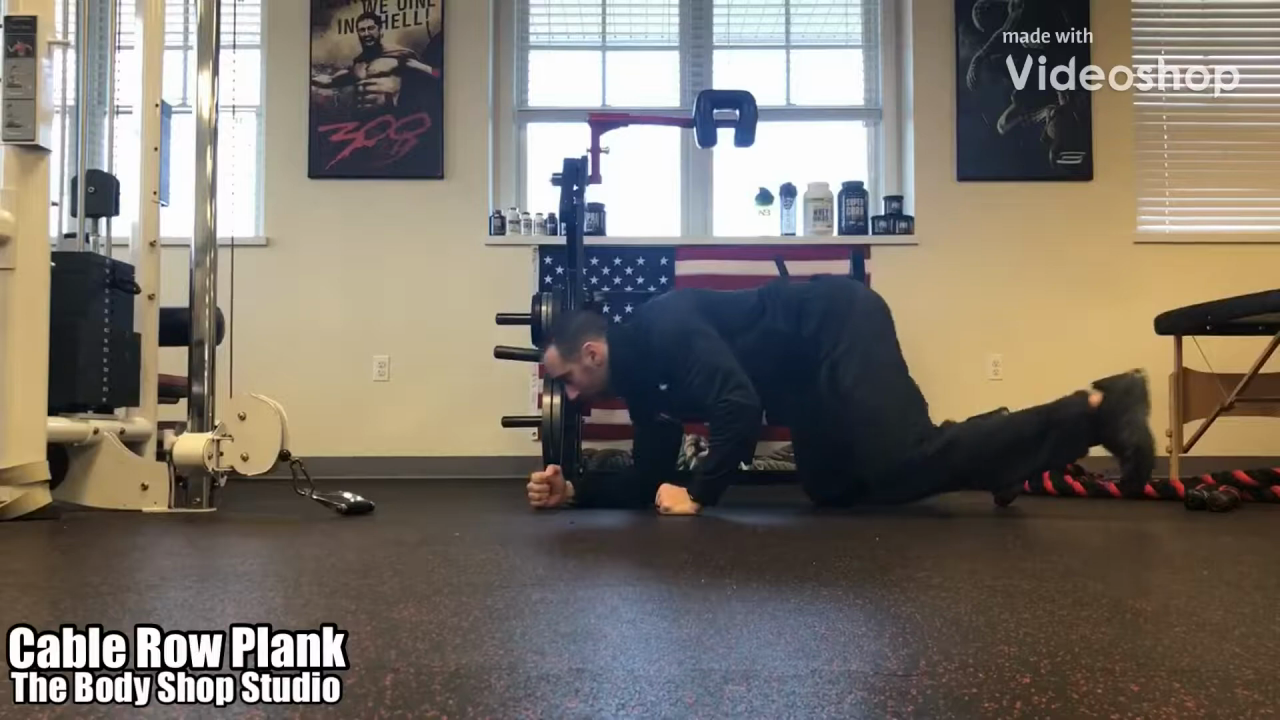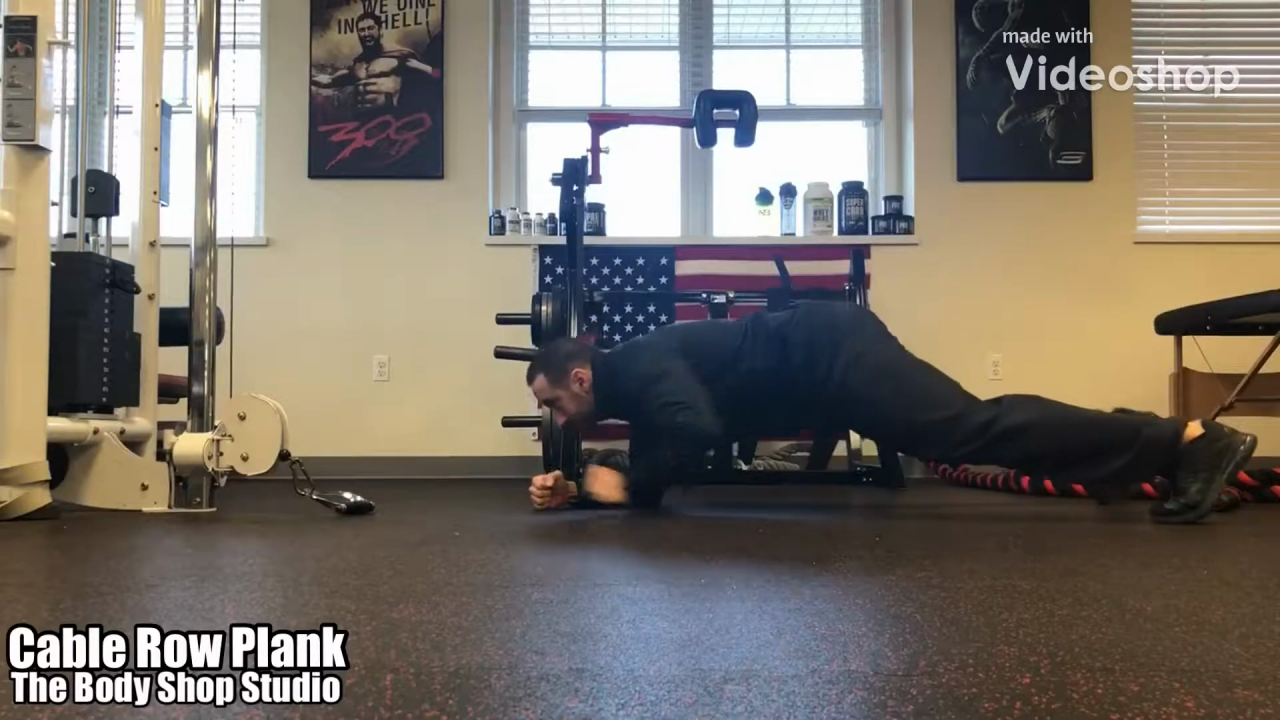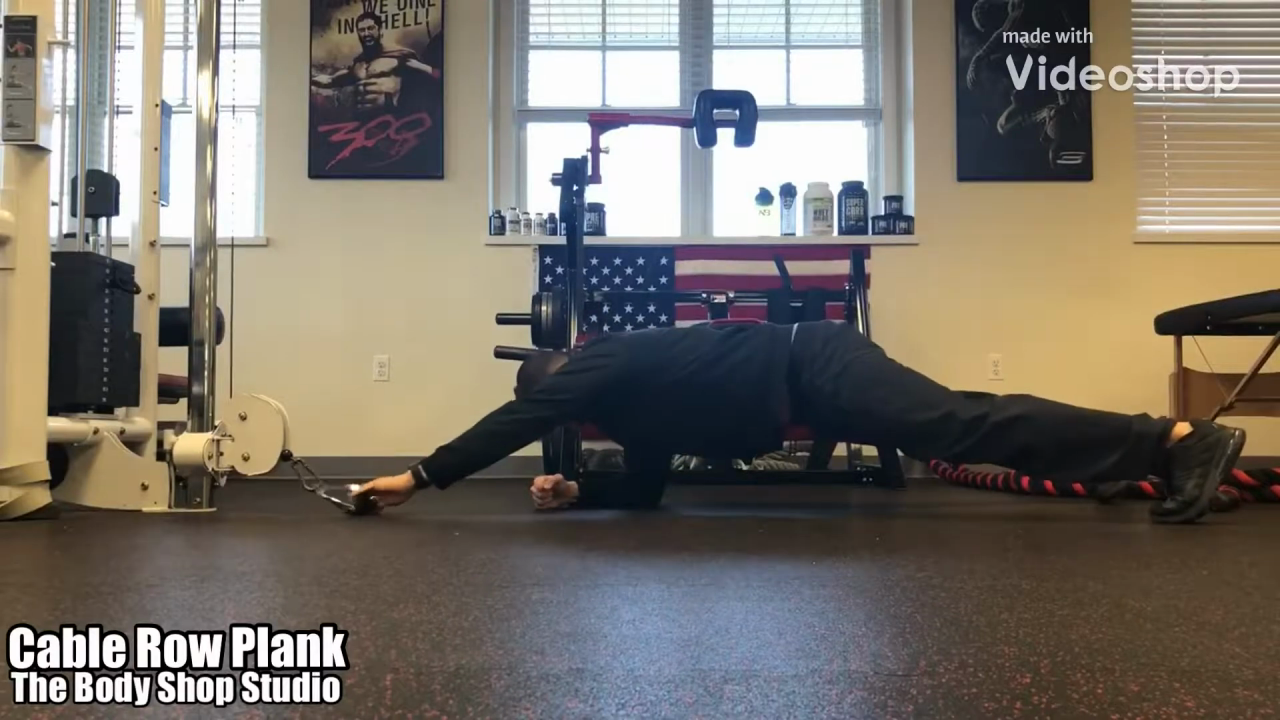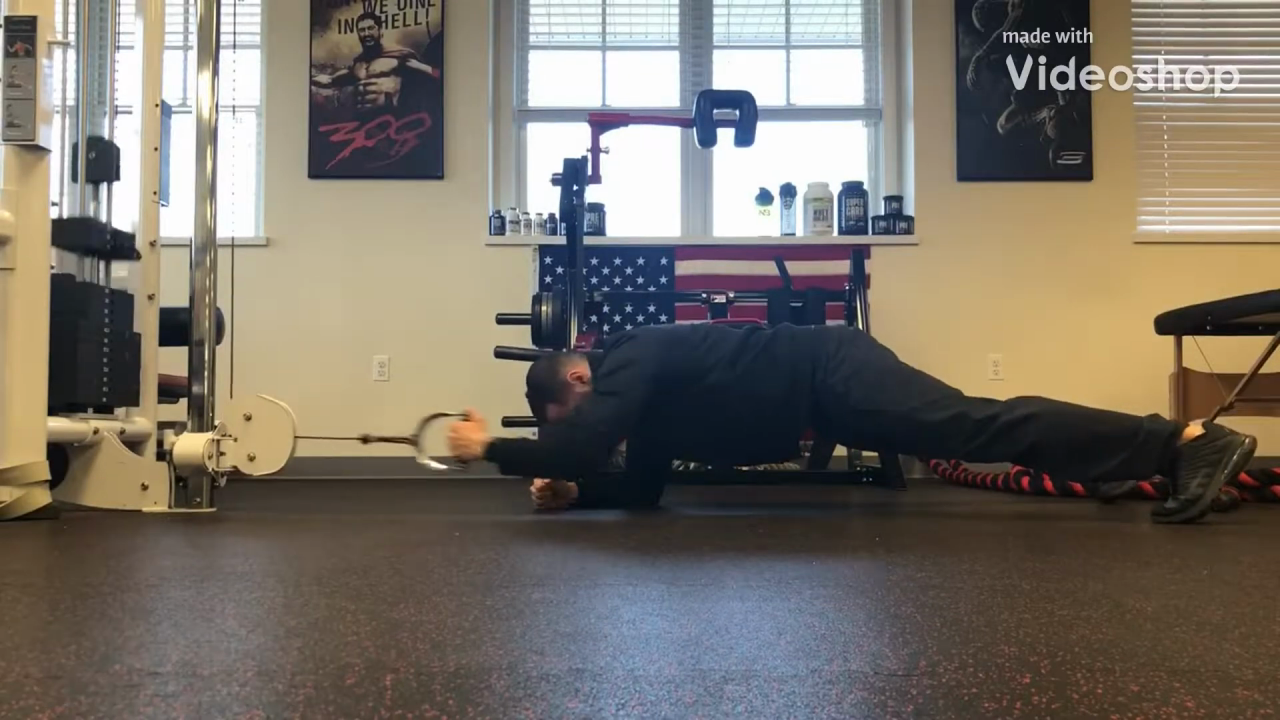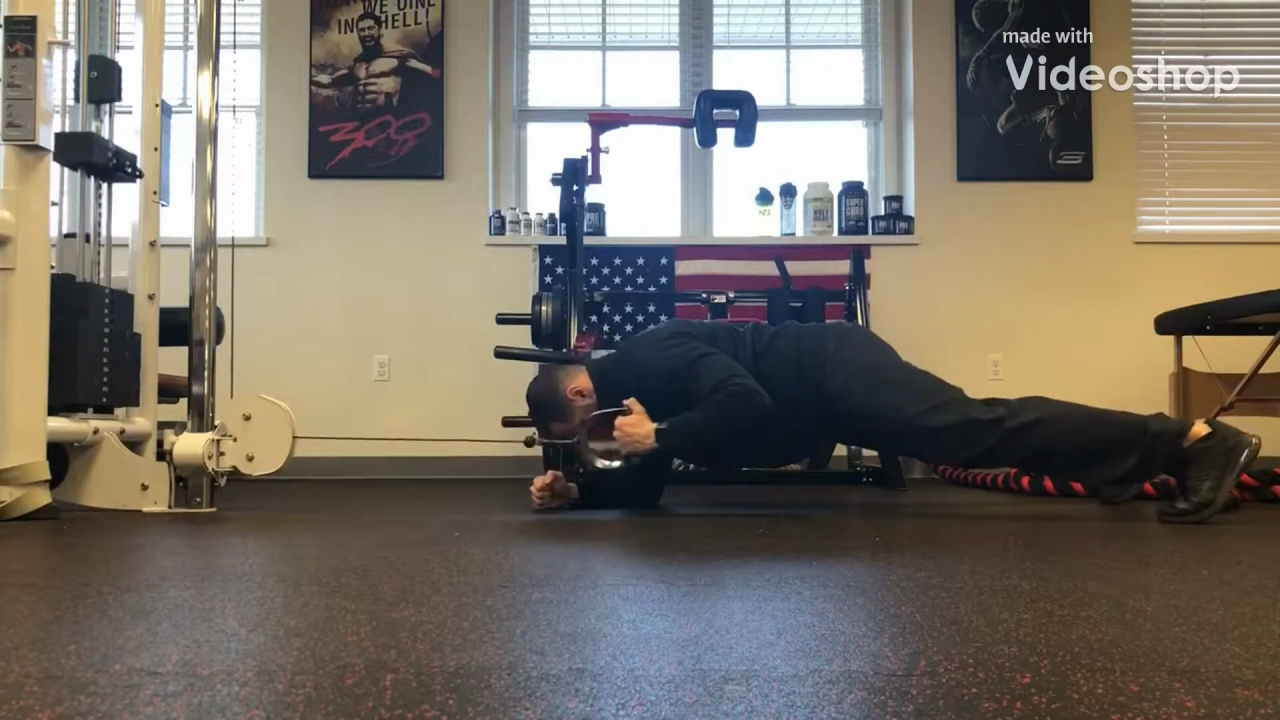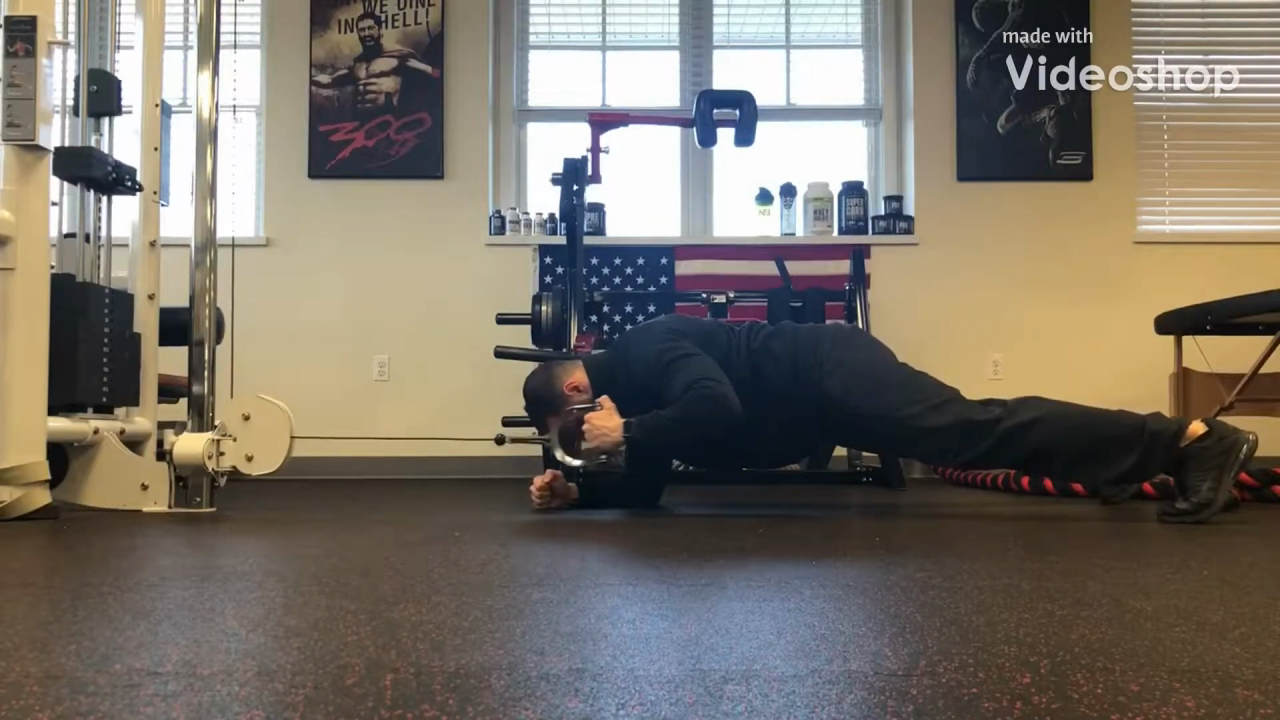
dt=0.7s
person 1, frame 1
left shoulder: (663, 326)
right shoulder: (644, 383)
left elbow: (741, 406)
right elbow: (650, 480)
left wrist: (699, 495)
right wrist: (575, 491)
left hip: (839, 325)
right hip: (814, 372)
left knee: (907, 467)
right knee: (832, 489)
left ankle: (1096, 407)
right ankle: (988, 448)
person 1, frame 2
left shoulder: (643, 366)
right shoulder: (641, 383)
left elbow: (702, 437)
right elbow: (653, 476)
left wrist: (626, 484)
right wrist: (572, 488)
left hip: (835, 354)
right hip: (830, 371)
left knee: (975, 430)
right knee: (969, 430)
left ankle: (1190, 440)
right ankle: (1142, 440)
person 1, frame 3
left shoulder: (602, 365)
right shoulder: (631, 403)
left elbow: (519, 420)
right elbow: (644, 489)
left wrist: (420, 476)
right wrist: (576, 491)
left hip: (811, 368)
right hip: (806, 380)
left knee: (960, 428)
right knee: (958, 430)
left ankle: (1177, 440)
right ankle: (1164, 445)
person 1, frame 4
left shoulder: (630, 362)
right shoulder: (642, 382)
left elbow: (578, 449)
right elbow: (645, 486)
left wrist: (493, 448)
right wrist: (571, 490)
left hip: (832, 371)
right hip: (818, 386)
left knee: (979, 426)
right knee: (965, 435)
left ankle: (1187, 440)
right ankle: (1164, 449)
person 1, frame 5
left shoulder: (652, 361)
right shoulder: (634, 394)
left elbow: (746, 400)
right elbow: (643, 490)
left wrist: (658, 435)
right wrist: (575, 491)
left hip: (837, 371)
right hip: (830, 394)
left knee: (979, 430)
right knee: (974, 430)
left ankle: (1193, 439)
right ankle: (1134, 449)
person 1, frame 6
left shoulder: (647, 350)
right shoulder: (631, 392)
left elbow: (719, 408)
right elbow: (644, 487)
left wrist: (625, 432)
right wrist: (574, 491)
left hip: (833, 373)
right hip: (825, 396)
left knee: (979, 430)
right knee: (975, 434)
left ankle: (1190, 438)
right ankle: (1168, 448)
